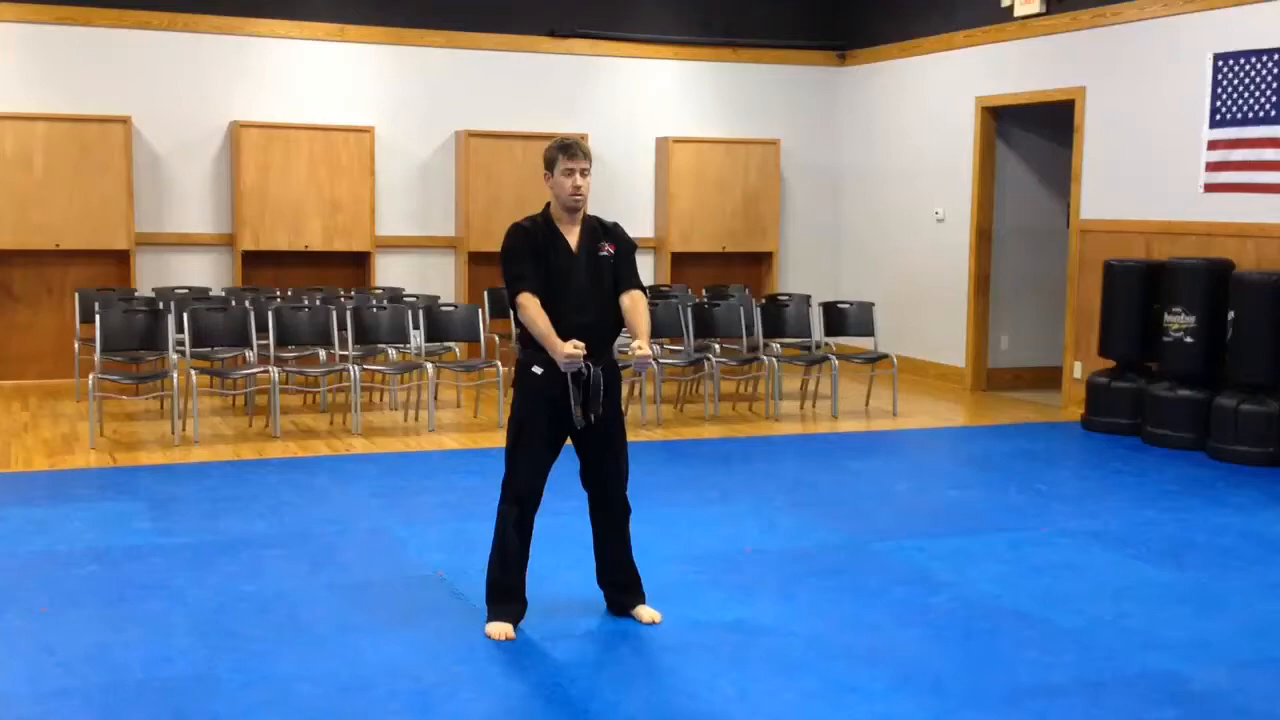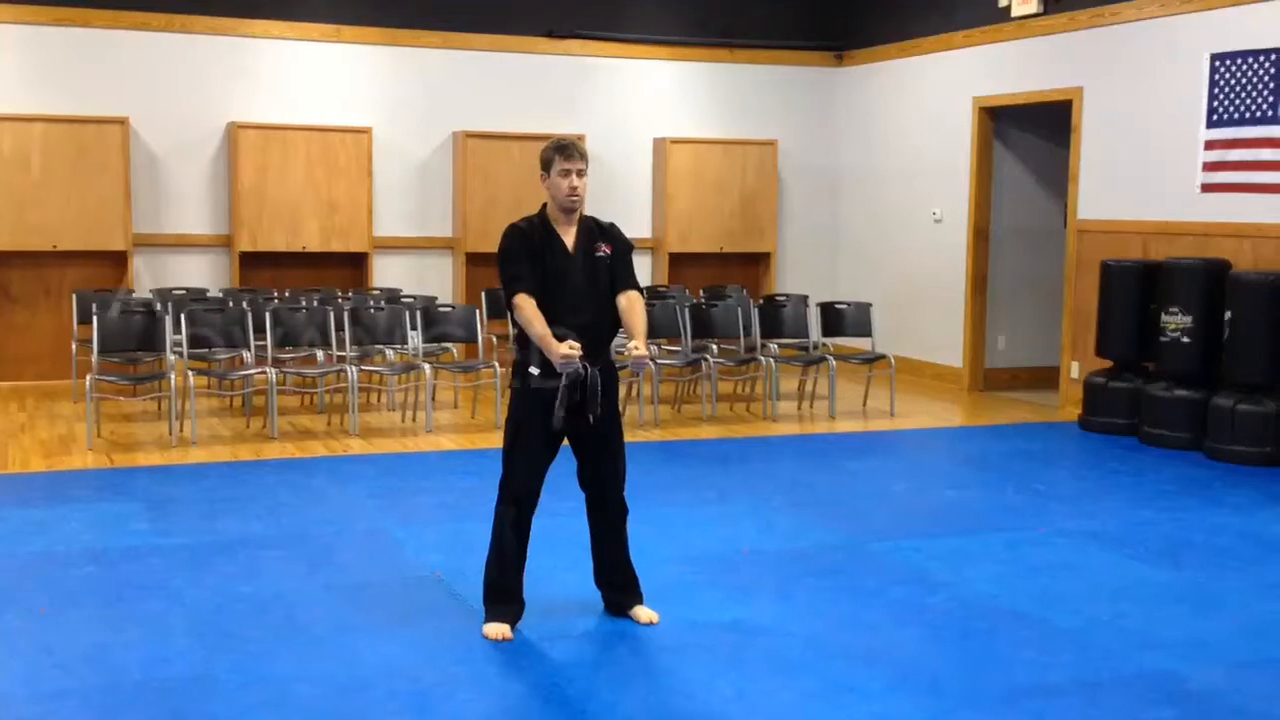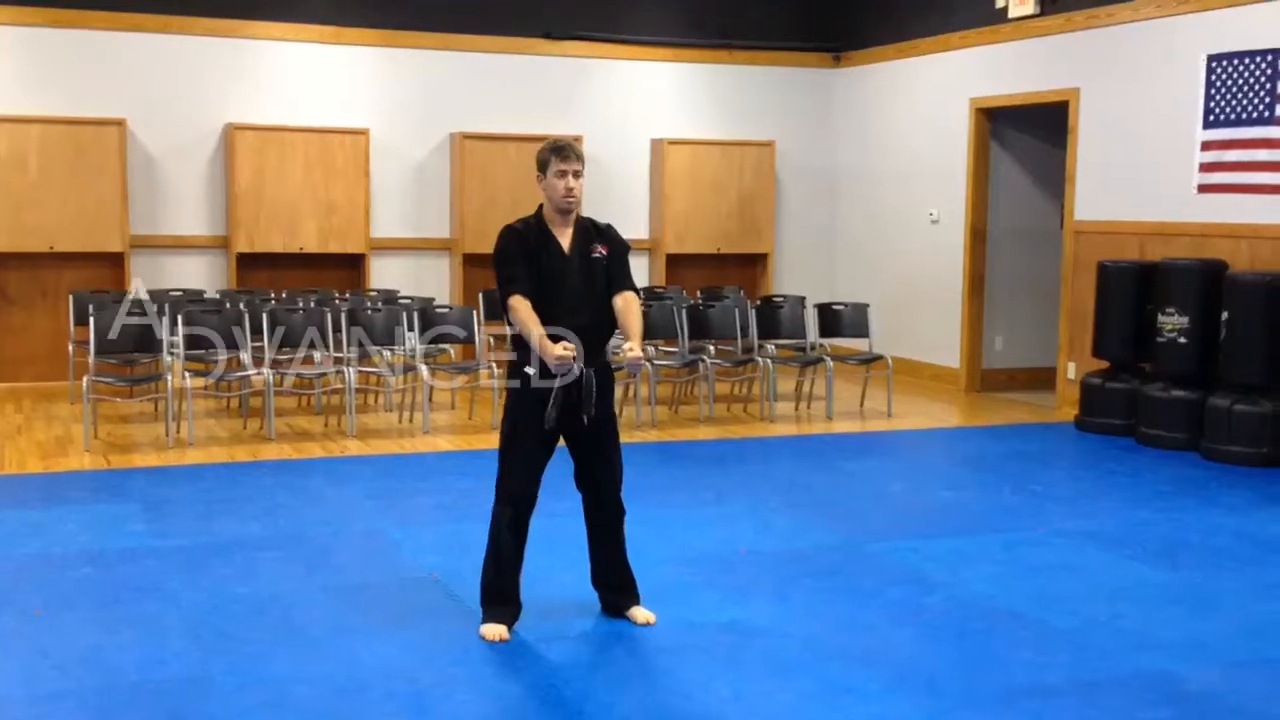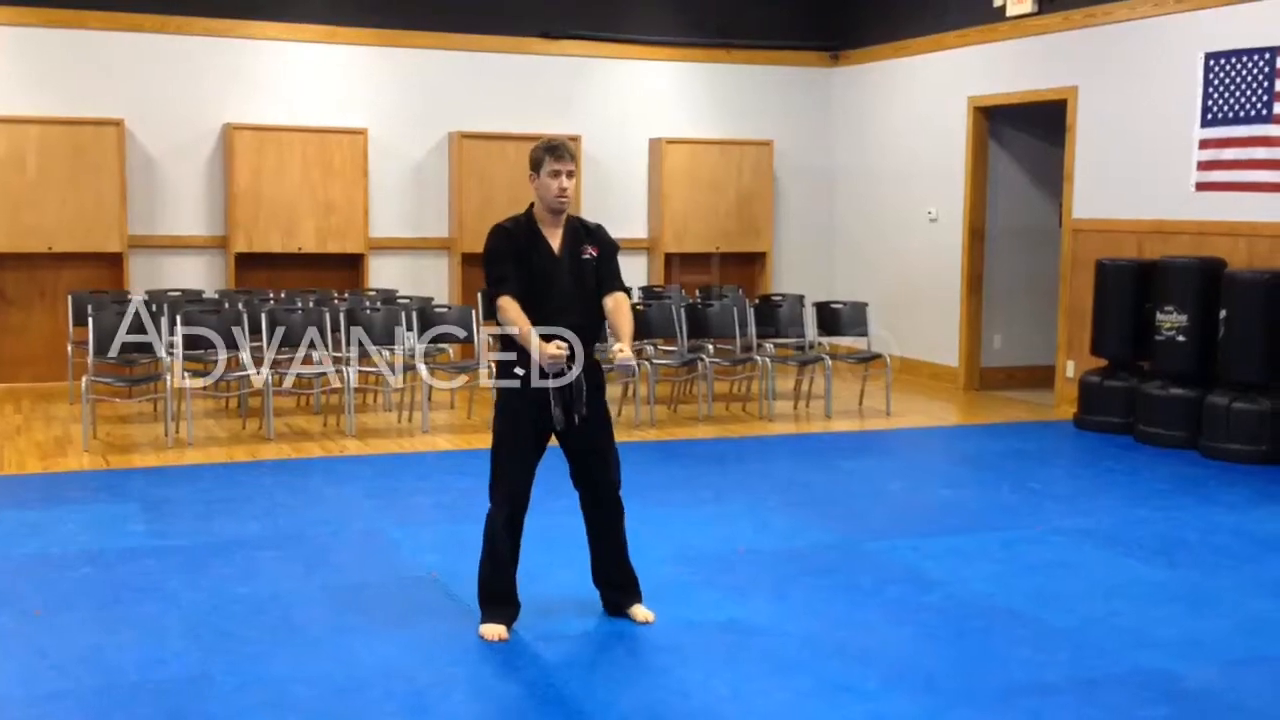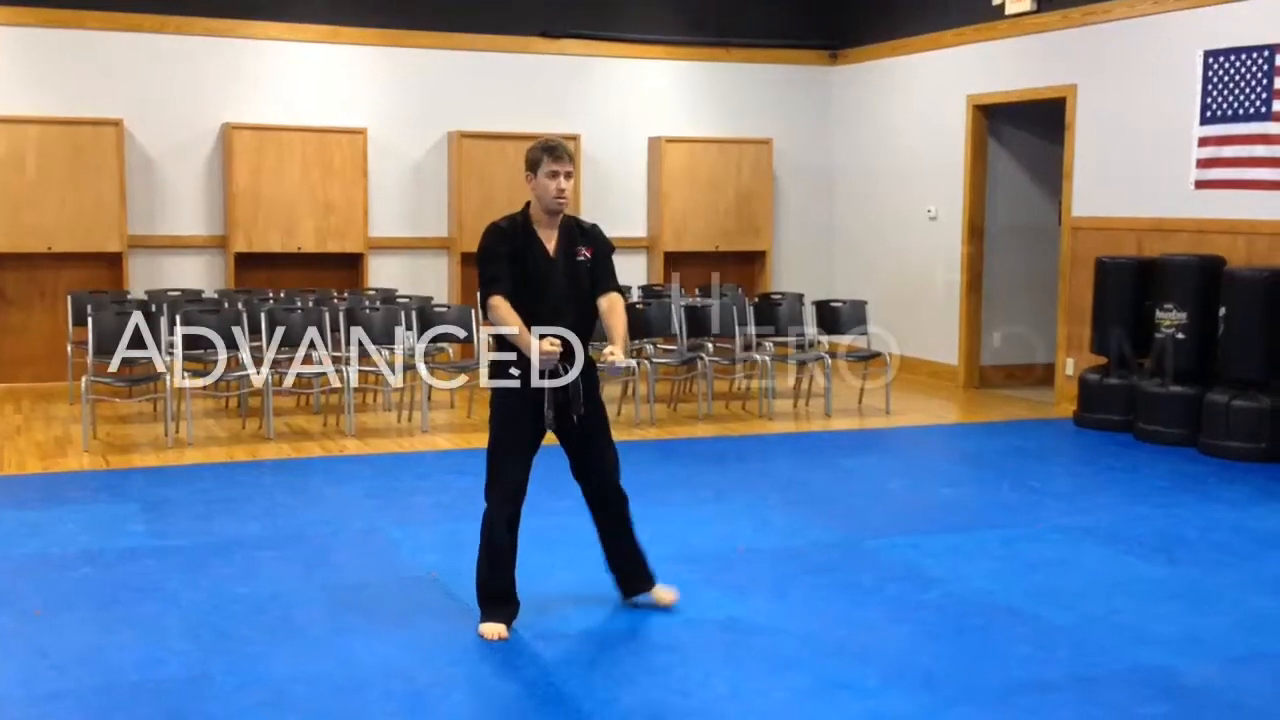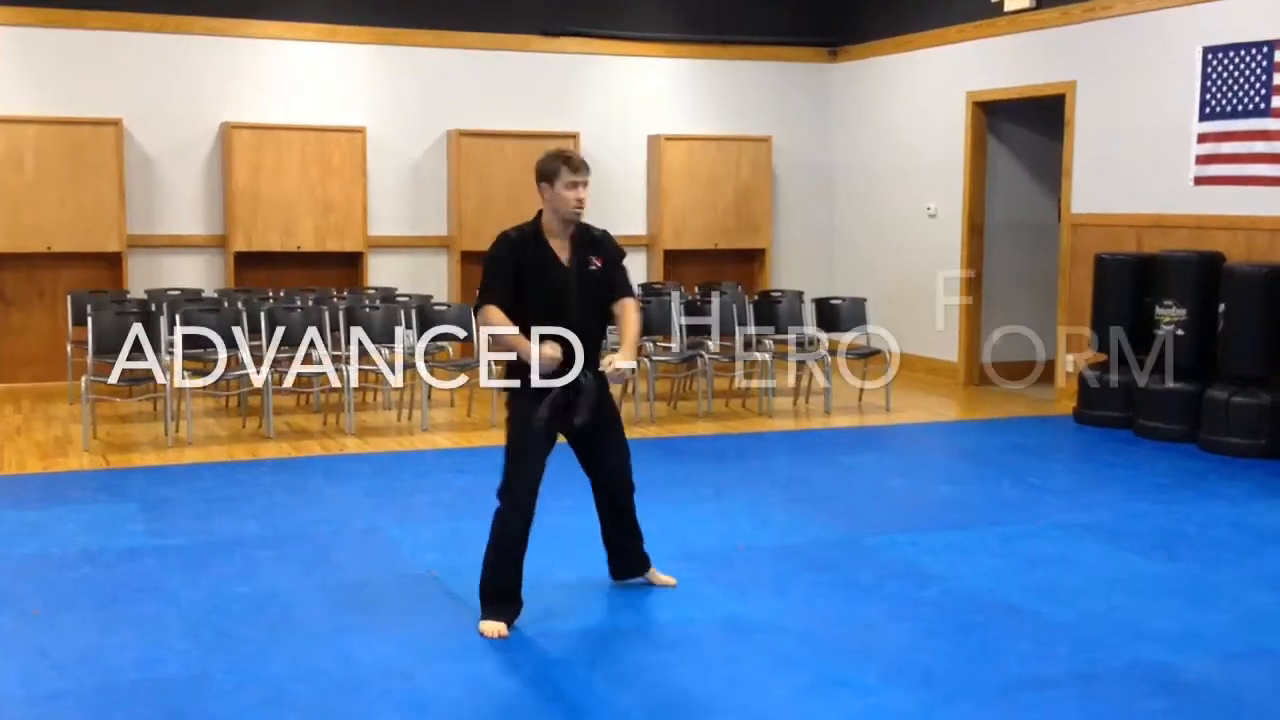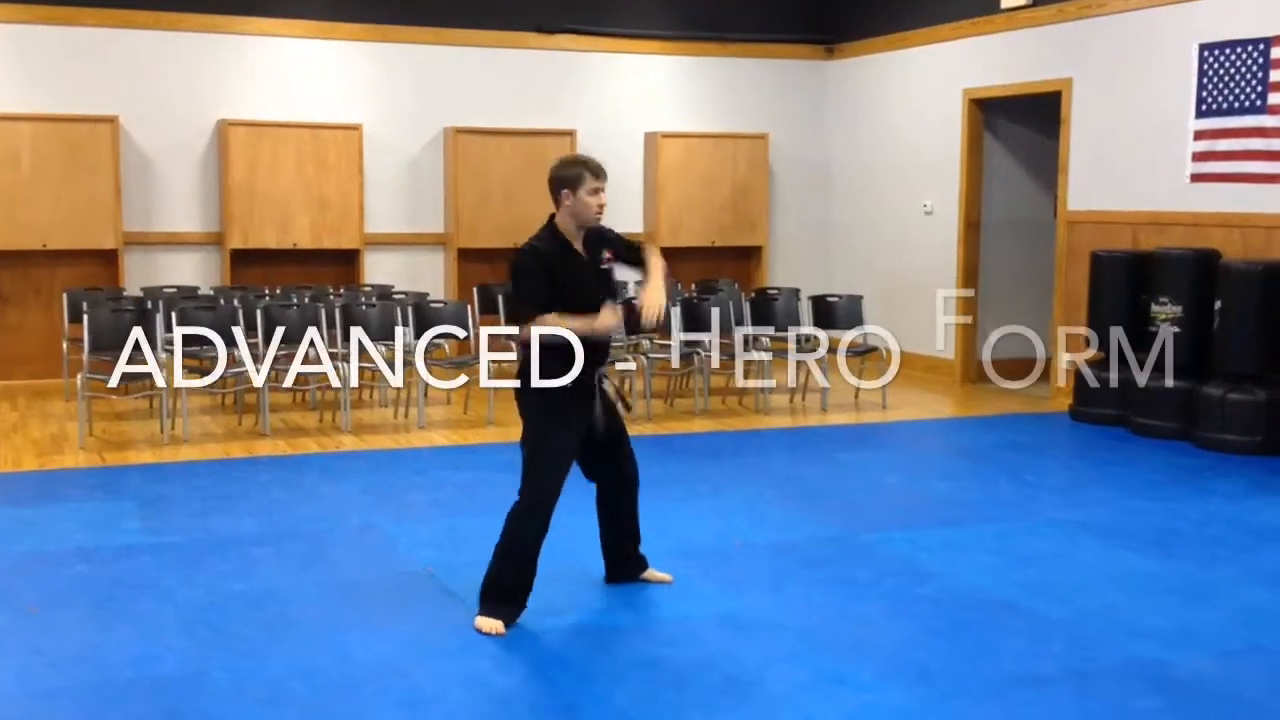
dt=0.2s
person 1, frame 1
left shoulder: (612, 237)
right shoulder: (524, 236)
left elbow: (630, 294)
right elbow: (526, 301)
left wrist: (641, 339)
right wrist: (557, 348)
left hip: (600, 378)
right hip: (542, 380)
left knee: (610, 491)
right knee: (521, 494)
left ankle: (624, 595)
right ankle: (504, 606)
person 1, frame 2
left shoulder: (609, 238)
right shoulder: (521, 237)
left elbow: (628, 294)
right elbow: (523, 301)
left wrist: (638, 340)
right wrist: (551, 347)
left hip: (597, 379)
right hip: (538, 380)
left knee: (608, 492)
right knee: (518, 495)
left ankle: (623, 596)
right ankle: (501, 607)
person 1, frame 3
left shoulder: (605, 238)
right shoulder: (517, 238)
left elbow: (623, 296)
right elbow: (517, 302)
left wrist: (633, 342)
right wrist: (546, 346)
left hip: (592, 379)
right hip: (533, 381)
left knee: (605, 492)
right knee: (515, 497)
left ankle: (620, 596)
right ankle: (499, 608)
person 1, frame 4
left shoulder: (595, 238)
right shoulder: (507, 237)
left elbow: (614, 296)
right elbow: (506, 302)
left wrist: (624, 344)
right wrist: (538, 347)
left hip: (583, 379)
right hip: (524, 380)
left knee: (604, 489)
right knee: (508, 497)
left ankle: (622, 596)
right ankle: (497, 608)
person 1, frame 5
left shoulder: (590, 238)
right shoulder: (502, 236)
left elbow: (608, 297)
right elbow: (496, 302)
left wrist: (617, 345)
right wrist: (531, 345)
left hip: (577, 376)
right hip: (519, 378)
left knee: (605, 482)
right knee: (505, 495)
left ankle: (637, 581)
right ankle: (496, 607)
person 1, frame 6
left shoulder: (599, 244)
right shoulder: (513, 245)
left elbow: (625, 304)
right elbow: (489, 312)
left wrist: (625, 350)
right wrist: (533, 354)
left hip: (587, 382)
right hip: (533, 387)
left knee: (616, 477)
right knee: (519, 494)
left ankle: (631, 563)
right ankle: (498, 605)
person 1, frame 7
left shoulder: (598, 239)
right shoulder: (538, 254)
left elbow: (650, 255)
right elbow: (532, 326)
left wrist: (655, 297)
right wrist: (594, 327)
left hip: (582, 387)
right hip: (550, 391)
left knee: (620, 472)
right knee: (539, 495)
left ankle: (626, 564)
right ankle: (496, 604)
